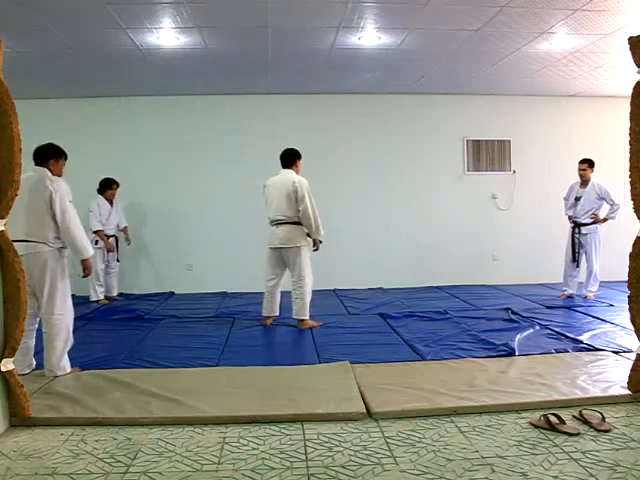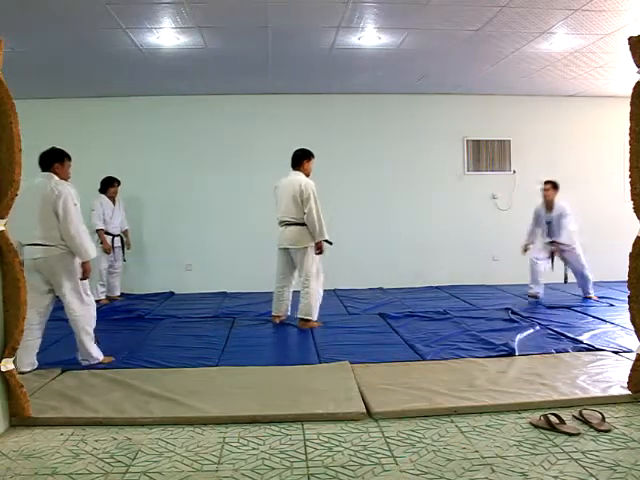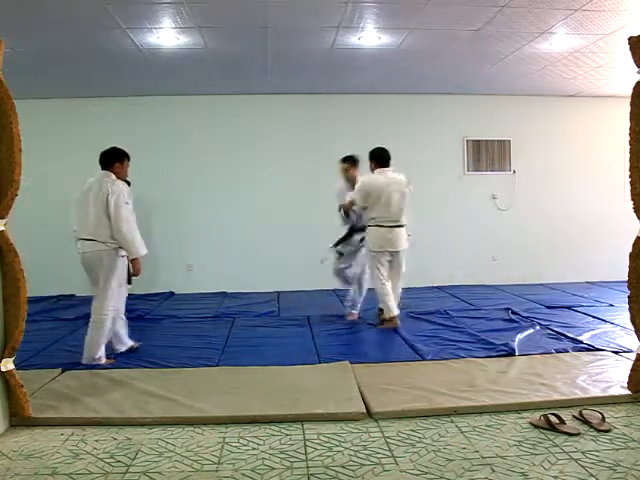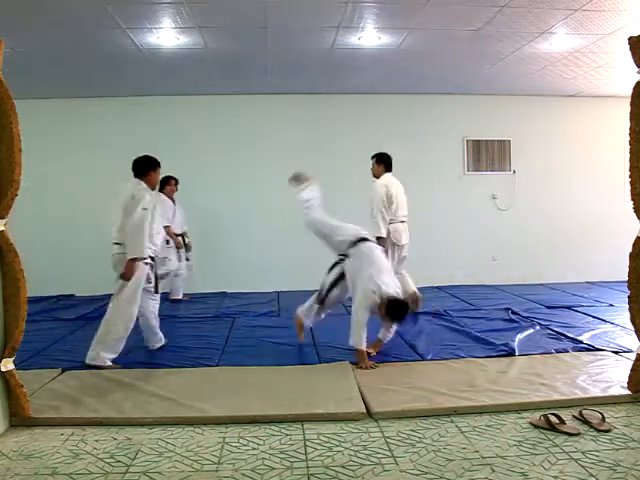
dt=1s
person 1, frame 1
left shoulder: (18, 184)
right shoulder: (55, 185)
left elbow: (10, 220)
right elbow: (69, 223)
left wrist: (17, 246)
right wrist: (84, 256)
left hip: (18, 253)
right hip: (45, 254)
left knee: (24, 312)
right knee: (57, 312)
left ankle: (21, 364)
right ankle: (57, 366)
person 1, frame 2
left shoulder: (28, 190)
right shoulder: (63, 190)
left elbow: (19, 227)
right elbow: (73, 228)
left wrist: (23, 256)
right wrist: (86, 258)
left hip: (32, 256)
right hip: (59, 255)
left knee: (33, 311)
right knee: (81, 306)
left ankle: (24, 362)
right ankle: (90, 355)
person 1, frame 3
left shoulder: (90, 186)
right shoulder: (117, 187)
left elbow: (82, 221)
right elbow: (124, 225)
right wrist: (135, 255)
left hip: (88, 249)
right hip: (107, 251)
left knee: (114, 300)
right knee: (105, 304)
left ankle: (122, 342)
right ankle: (93, 356)
person 1, frame 4
left shoulder: (135, 191)
right shoulder: (143, 194)
right elbow: (137, 228)
right wrist: (133, 260)
left hip: (134, 256)
right hip: (133, 257)
left knee: (150, 298)
right knee: (123, 309)
left ankle: (155, 341)
right ankle: (98, 357)
person 2, frame 1
left shoulder: (269, 183)
right shoulder: (299, 182)
right elbow: (308, 211)
right wrist: (316, 235)
left hip: (275, 234)
right hip: (294, 234)
left knee: (273, 277)
right knee: (301, 278)
left ankle: (268, 316)
right ankle: (302, 319)
person 2, frame 2
left shoulder: (281, 184)
right shoulder: (306, 183)
right elbow: (313, 214)
right wrist: (320, 238)
left hip: (285, 234)
right hip: (302, 234)
left knee: (284, 276)
right knee: (311, 277)
left ankle: (278, 313)
right ankle: (305, 317)
person 2, frame 3
left shoulder: (367, 182)
right shoulder: (401, 180)
left elbow: (357, 205)
left wrist: (348, 206)
left hip: (377, 235)
right hip: (398, 234)
left knee: (380, 277)
right knee: (395, 275)
left ankle: (390, 316)
right ankle: (387, 310)
person 2, frame 4
left shoulder: (381, 183)
right shoulder: (397, 183)
left elbow: (379, 212)
left wrist: (379, 236)
left hip: (389, 231)
right hip: (400, 229)
right knee: (399, 269)
right ankle: (412, 292)
person 3, frame 1
left shoulder: (599, 188)
right shoulder: (573, 187)
left elbow: (615, 204)
right elbow: (567, 200)
left wrist: (604, 219)
right wrist: (569, 214)
left hip: (591, 230)
right hip: (575, 229)
left knee: (592, 262)
right knee: (571, 260)
left ankle: (590, 291)
right ankle: (569, 290)
person 3, frame 2
left shoulder: (563, 209)
right shoulder: (539, 210)
left elbow: (567, 229)
right elbow: (534, 227)
left wrist: (560, 246)
right wrist: (529, 243)
left hip: (567, 243)
right hip: (549, 243)
left knee: (581, 269)
right knee: (535, 259)
left ankle: (588, 292)
right ankle: (536, 291)
person 3, frame 3
right shoulder: (342, 191)
right elbow: (346, 220)
right wrist: (346, 212)
right hip: (353, 235)
left knee: (360, 274)
right knee: (339, 268)
left ankle: (353, 309)
right ankle: (353, 288)
person 3, frame 4
left shoulder: (395, 295)
right shoulder: (369, 292)
left elbow: (390, 327)
right elbow: (358, 325)
left wrist: (377, 345)
right wrist: (362, 356)
left hip: (361, 246)
left knee: (331, 296)
right knee: (314, 219)
right ankle: (305, 185)
person 4, frame 1
left shoulder: (116, 203)
right shoulder: (96, 204)
left elbow: (122, 222)
right elbow: (96, 227)
left wrist: (127, 235)
right wrist: (106, 242)
left hip: (113, 240)
right hip: (100, 241)
left knee: (113, 268)
right knee: (99, 269)
left ankle: (112, 293)
right ankle: (98, 296)
person 4, frame 2
left shoulder: (119, 203)
right shoulder: (99, 202)
left elbow: (123, 222)
right elbow: (98, 225)
left wrist: (127, 238)
right wrist: (105, 242)
left hip: (118, 240)
right hip: (105, 240)
left knee: (116, 268)
right knee: (102, 268)
left ankle: (113, 293)
right ankle: (100, 296)
person 4, frame 3
left shoulder: (126, 199)
right shoulder: (113, 200)
left elbow: (132, 221)
left wrist: (136, 237)
left hip: (127, 239)
right hip: (119, 240)
left knee: (125, 267)
right knee: (122, 267)
left ankle: (123, 293)
right ankle: (122, 294)
person 4, frame 4
left shoulder: (175, 203)
right shoulder: (158, 201)
right elbow: (162, 223)
left wrist: (186, 240)
right wrist: (175, 238)
left hip: (178, 240)
right hip: (166, 241)
left knee: (180, 270)
right knee: (170, 268)
left ankle: (176, 295)
